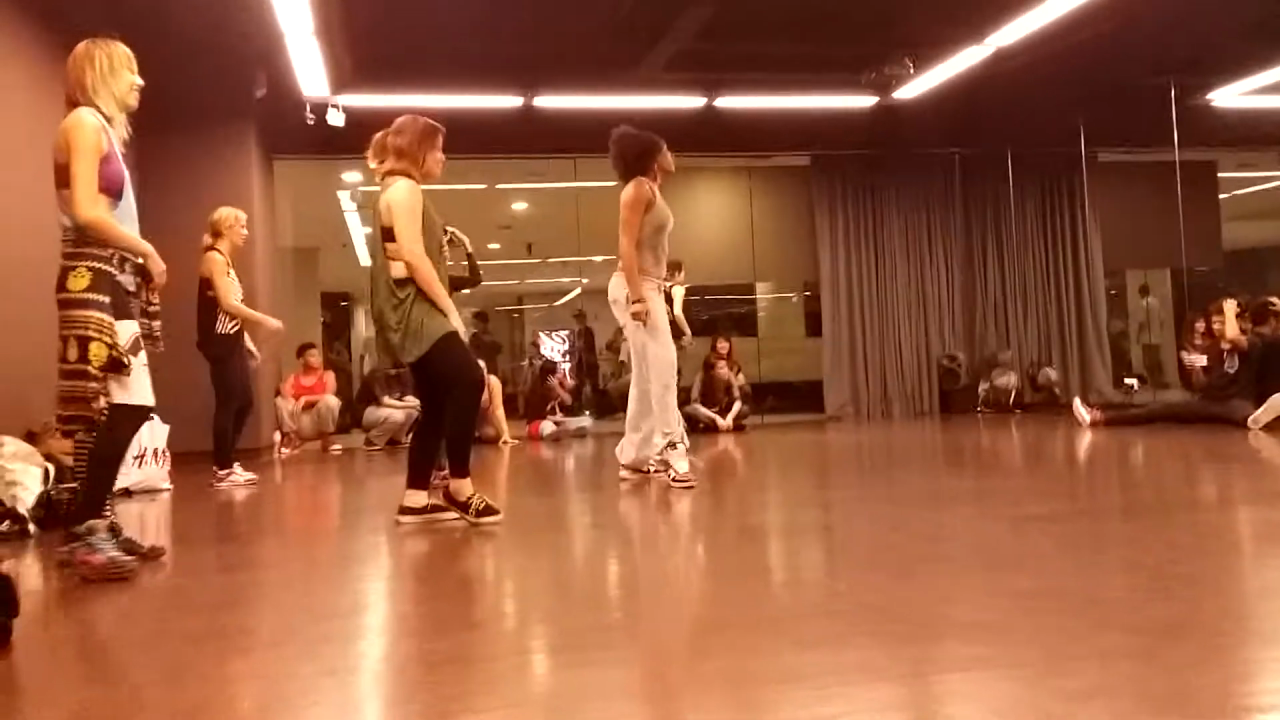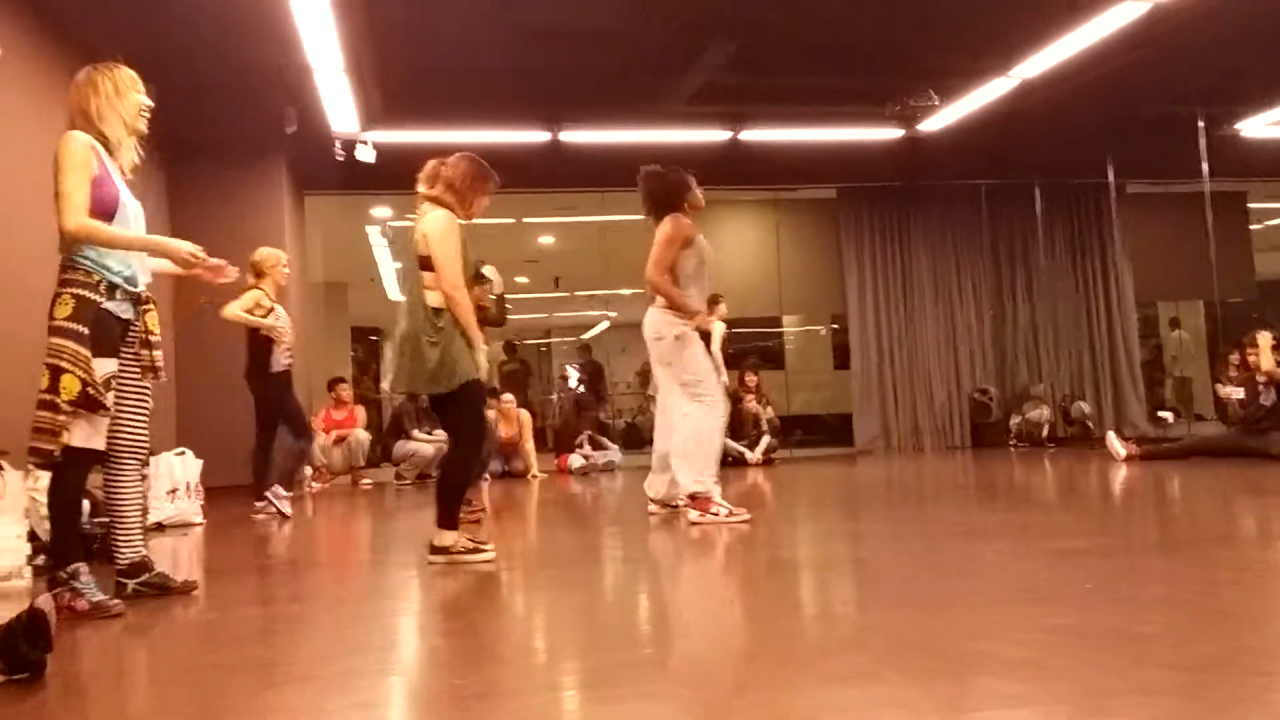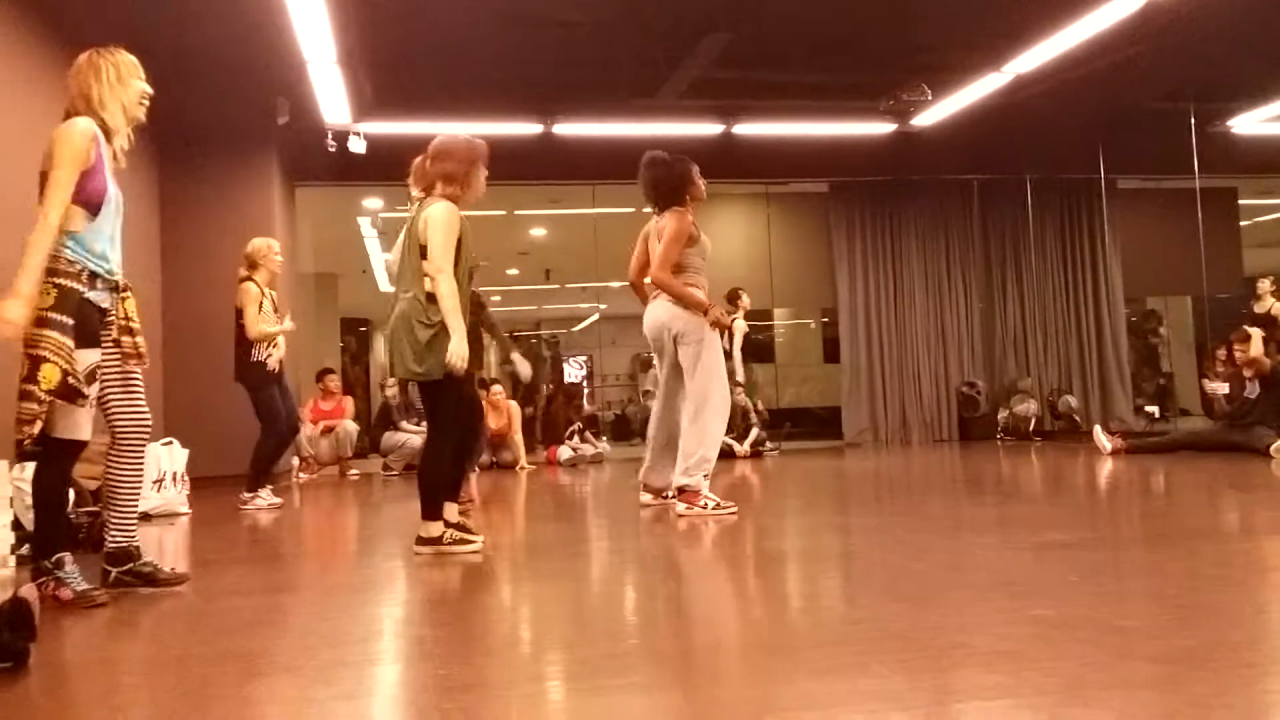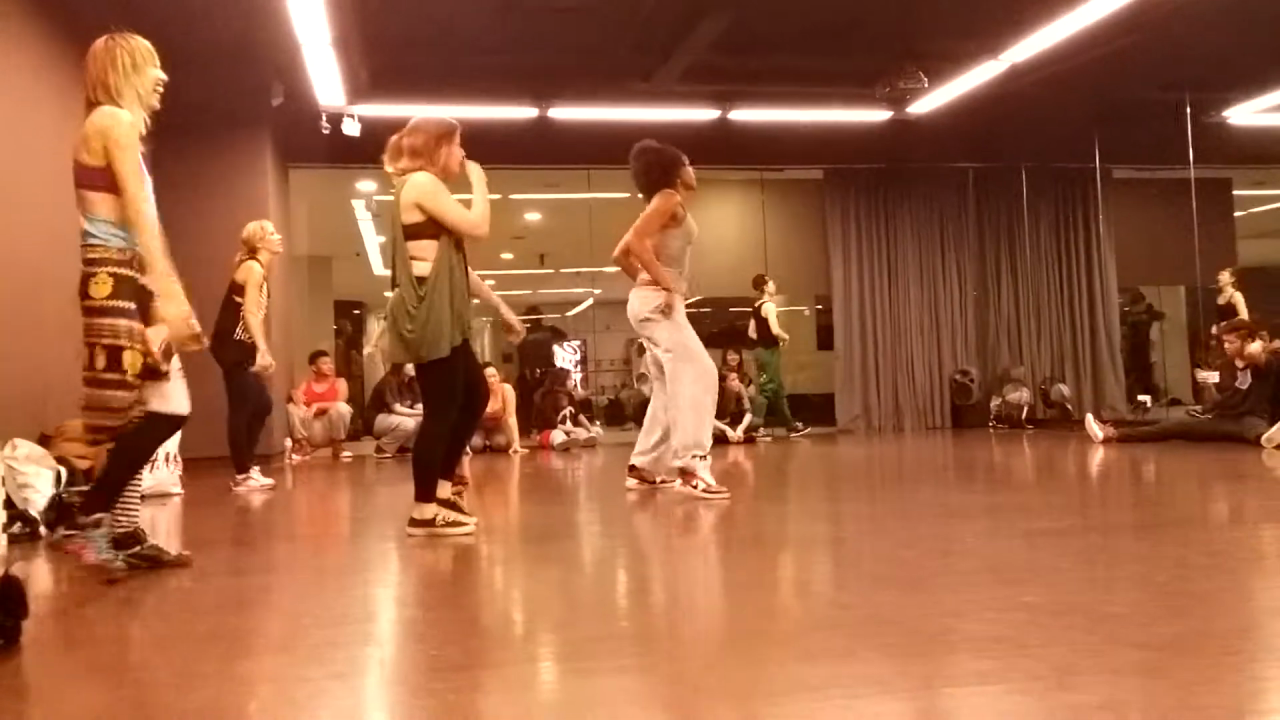
dt=0.5s
person 1, frame 1
left shoulder: (104, 129)
right shoulder: (84, 121)
left elbow: (103, 212)
right elbow: (86, 213)
left wrist: (140, 259)
right wrist: (147, 249)
left hip: (114, 280)
right hip: (94, 279)
left knee: (109, 412)
right knee: (129, 402)
left ankle: (97, 529)
right ankle: (85, 528)
person 1, frame 2
left shoulder: (116, 163)
right shoulder: (79, 143)
right elbow: (73, 224)
left wrist: (186, 264)
right wrist: (162, 242)
left hip: (131, 313)
right hip: (89, 306)
left knee: (129, 447)
right knee: (81, 444)
left ankle: (131, 566)
right ankle: (67, 575)
person 1, frame 3
left shoulder: (107, 145)
right shoulder: (80, 131)
right elbow: (52, 216)
left hip: (105, 301)
right hip: (71, 298)
left knee: (132, 427)
right knee: (65, 435)
left ankle: (121, 555)
right ankle: (51, 565)
person 1, frame 4
left shoulder: (115, 127)
right shoulder: (112, 121)
right elbow: (136, 212)
left wrist: (165, 291)
right wrist: (169, 292)
left hip: (132, 284)
right hip: (120, 280)
left knee: (144, 413)
right knee: (167, 408)
left ankle: (124, 534)
right ankle: (91, 516)
person 2, frame 1
left shoulder: (397, 190)
right shoulder: (405, 189)
right elbow: (415, 258)
right wrist: (451, 313)
left hip: (416, 312)
right hip: (413, 310)
left knee: (438, 402)
right knee: (468, 381)
left ankle: (416, 499)
right ankle: (458, 486)
person 2, frame 2
left shoulder: (431, 220)
right shoulder: (443, 219)
right elbow: (453, 290)
right wrist: (479, 345)
left hip: (435, 343)
right hip: (441, 342)
left knee: (463, 436)
right knee: (471, 434)
left ankle: (445, 534)
right ankle: (445, 538)
person 2, frame 3
left shoulder: (430, 209)
right shoulder: (444, 209)
left elbow: (400, 261)
right elbow: (441, 274)
right wrist: (458, 336)
left hip: (435, 331)
right hip: (430, 331)
left knee: (469, 419)
right knee: (445, 428)
left ankle: (448, 514)
right ankle: (430, 531)
person 2, frame 4
left shoulder: (424, 188)
right shoulder: (421, 182)
left elbow: (451, 261)
right elbow: (478, 226)
left wrist: (497, 304)
right wrist: (479, 181)
left hip: (443, 315)
right hip: (428, 314)
left knee: (474, 395)
right knee: (442, 409)
left ankle: (441, 489)
right ankle: (423, 512)
person 3, frame 1
left shoulder: (650, 190)
right shoulder: (639, 187)
right elbow: (626, 245)
right wrist: (637, 295)
left hip: (649, 287)
right hip: (635, 288)
left knee: (649, 372)
right knee: (660, 363)
left ankle: (635, 458)
right ankle: (669, 451)
person 3, frame 2
left shoulder: (675, 227)
right shoulder: (676, 222)
left elbow: (660, 279)
right elbow: (654, 276)
right wrist: (694, 312)
left hip: (671, 324)
right hip: (674, 324)
left knee: (675, 410)
right knee: (706, 402)
left ankle: (663, 492)
right ankle: (700, 495)
person 3, frame 3
left shoulder: (656, 223)
right shoulder: (681, 218)
left elbow: (635, 276)
right elbow: (660, 274)
right wrist: (707, 306)
left hip: (657, 315)
right hip: (685, 312)
left knee: (673, 401)
right knee: (707, 399)
left ankle: (656, 483)
right ankle: (691, 489)
person 3, frame 4
left shoulder: (661, 205)
right shoulder: (669, 198)
left elbow: (620, 254)
right elbow: (636, 240)
right wrist: (665, 285)
left hip: (650, 301)
right hip: (657, 301)
left knee: (669, 388)
right knee: (697, 374)
left ankle: (643, 468)
right ankle: (691, 467)
person 4, frame 1
left shoulder: (224, 260)
right shoulder: (214, 257)
right elbow: (226, 304)
left wrist: (247, 342)
right wrist: (264, 320)
left hip: (230, 341)
right hip: (219, 341)
left knee: (244, 401)
right knee: (228, 403)
left ankle: (228, 463)
right ankle: (223, 469)
person 4, frame 2
left shoulder: (270, 299)
right shoulder: (258, 295)
right elbow: (228, 312)
left wrist: (281, 334)
right wrist: (264, 323)
left hip: (269, 378)
right hip: (271, 379)
left knee: (265, 438)
right knee: (303, 433)
left ankle: (262, 500)
right ankle: (280, 488)
person 4, frame 3
left shoulder: (270, 293)
right shoulder: (249, 288)
right elbow: (253, 331)
left wrist: (279, 350)
right wrist: (284, 328)
left hip: (270, 368)
right hip: (255, 368)
left knee: (290, 427)
right knee: (274, 429)
left ankle: (258, 485)
right ankle: (251, 493)
person 4, frame 4
left shoulder: (258, 271)
right shoulder: (253, 267)
right elbow: (250, 313)
left wrist: (265, 352)
right wrist: (262, 350)
left hip: (243, 348)
right hip: (232, 346)
left knee: (262, 406)
right knee: (241, 409)
left ankle: (246, 465)
right ankle: (242, 474)
